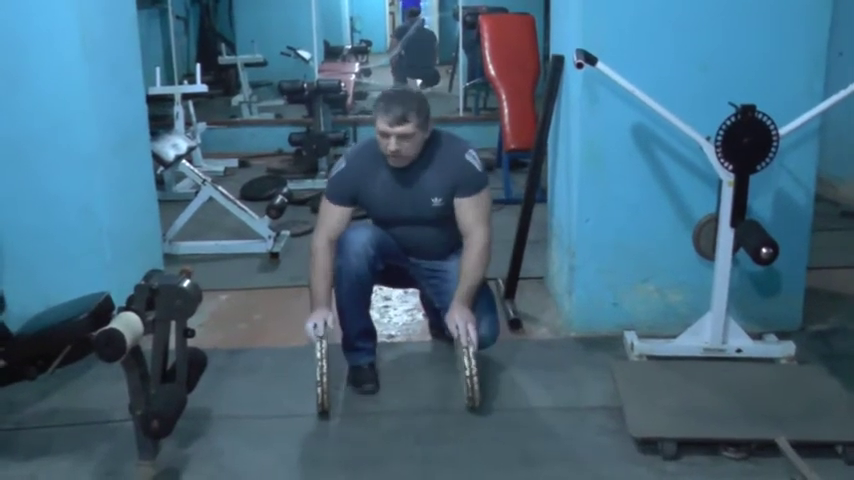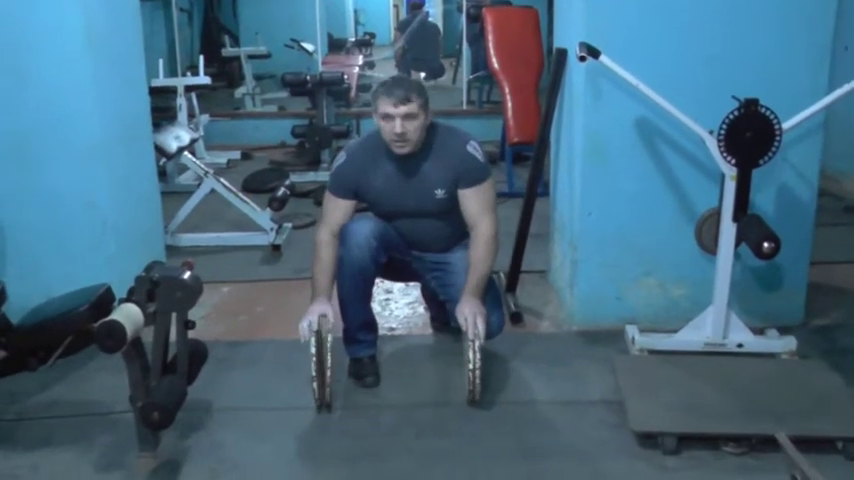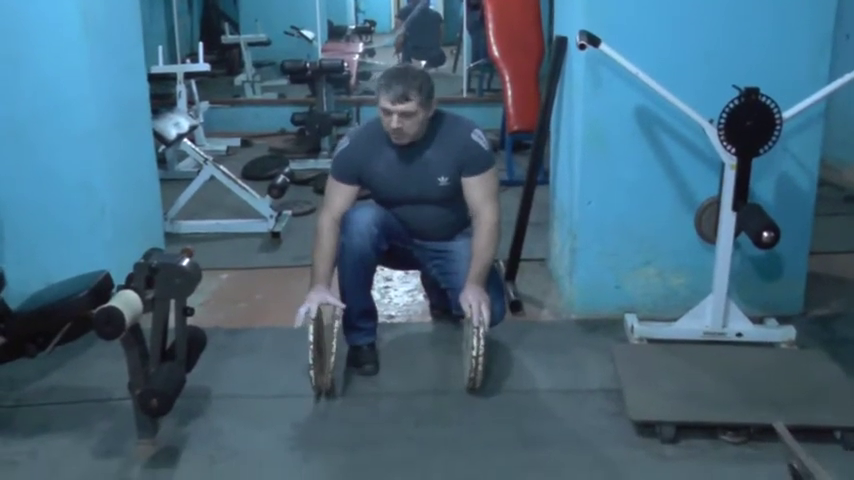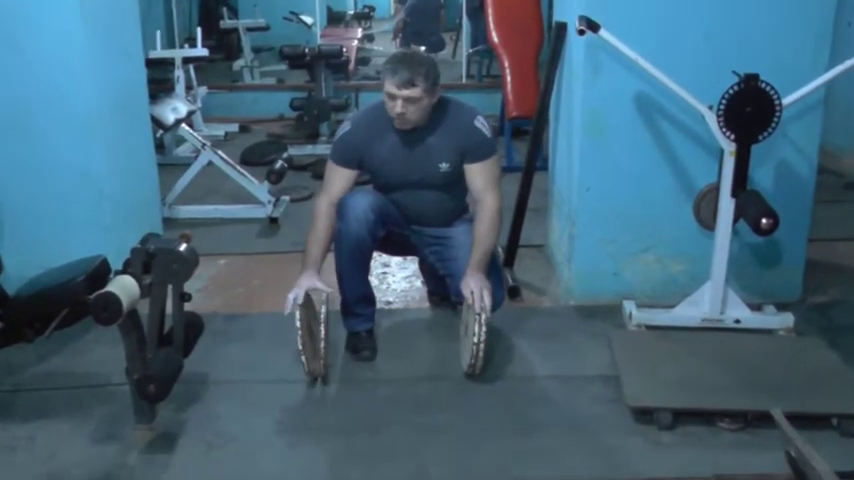
dt=0.5s
person 1, frame 1
left shoulder: (460, 159)
right shoulder: (353, 166)
left elbow: (477, 237)
right elbow: (324, 238)
left wrist: (461, 303)
right wrist: (320, 306)
left hip: (446, 260)
right hip: (391, 257)
left knee: (481, 332)
right knee: (355, 241)
left ankle: (436, 304)
right ankle: (360, 356)
person 1, frame 2
left shoulder: (462, 150)
right shoulder: (354, 159)
left elbow: (484, 227)
right elbow: (328, 231)
left wrist: (471, 296)
right wrist: (320, 298)
left hip: (448, 253)
right hip: (393, 250)
left knee: (486, 324)
right knee: (356, 233)
left ankle: (438, 299)
right ankle: (361, 348)
person 1, frame 3
left shoulder: (466, 139)
right shoulder: (357, 144)
left elbow: (486, 215)
right elbow: (330, 217)
left wrist: (475, 283)
right wrist: (319, 285)
left hip: (450, 241)
right hip: (394, 238)
left knee: (488, 310)
right knee: (359, 220)
left ankle: (438, 286)
right ankle: (360, 335)
person 1, frame 4
left shoulder: (468, 125)
right shoulder: (358, 129)
left elbow: (488, 201)
right elbow: (328, 201)
left wrist: (476, 270)
right wrist: (310, 269)
left hip: (448, 228)
right hip: (392, 223)
left knee: (486, 298)
right knee: (354, 207)
left ankle: (436, 272)
right ankle: (359, 322)
